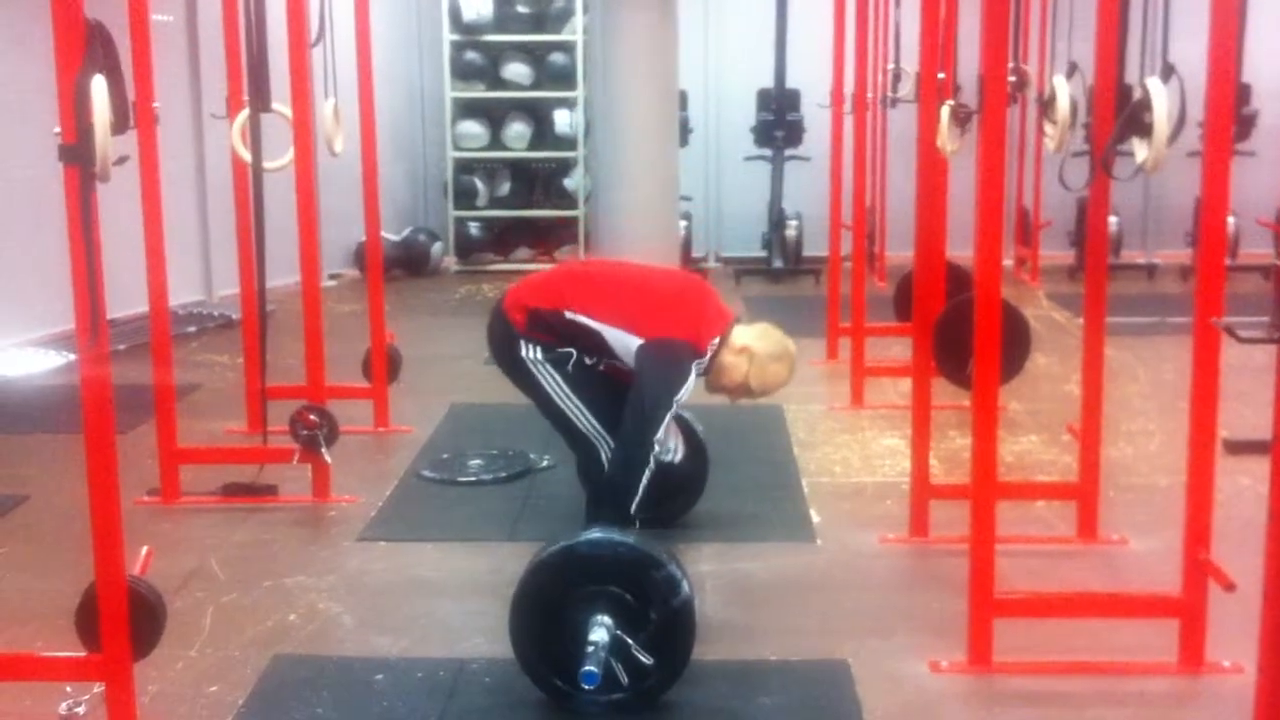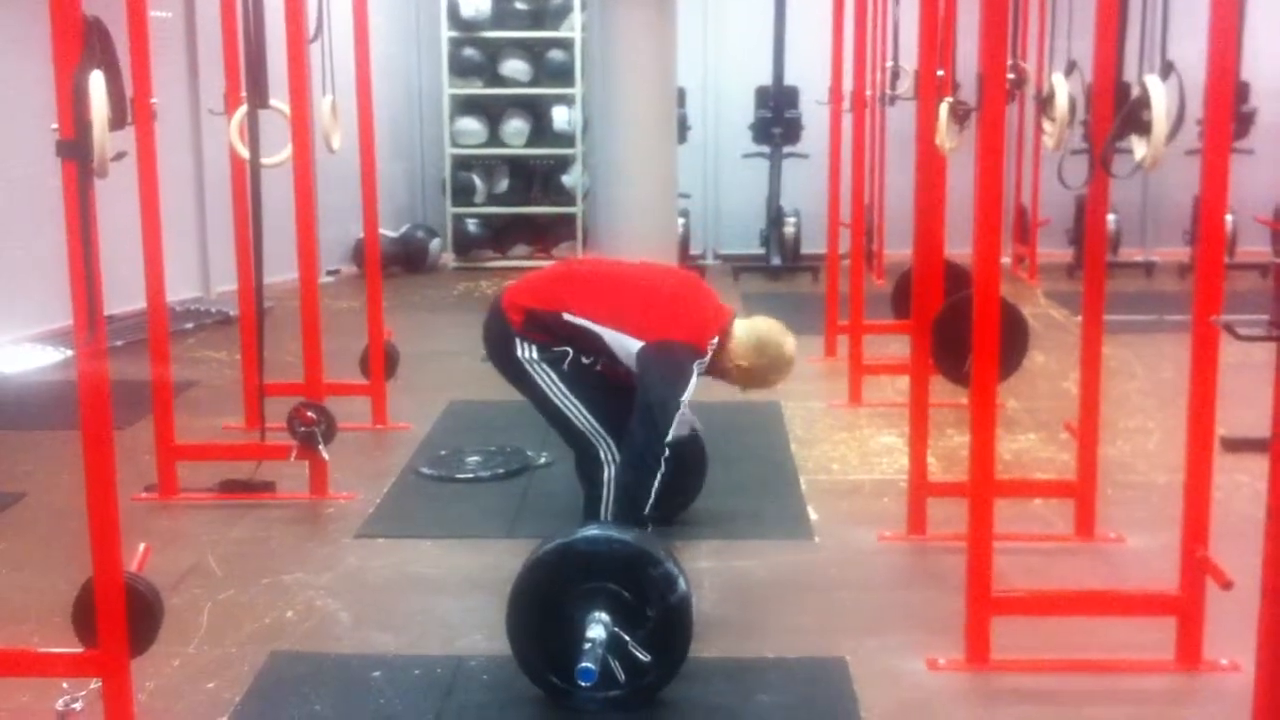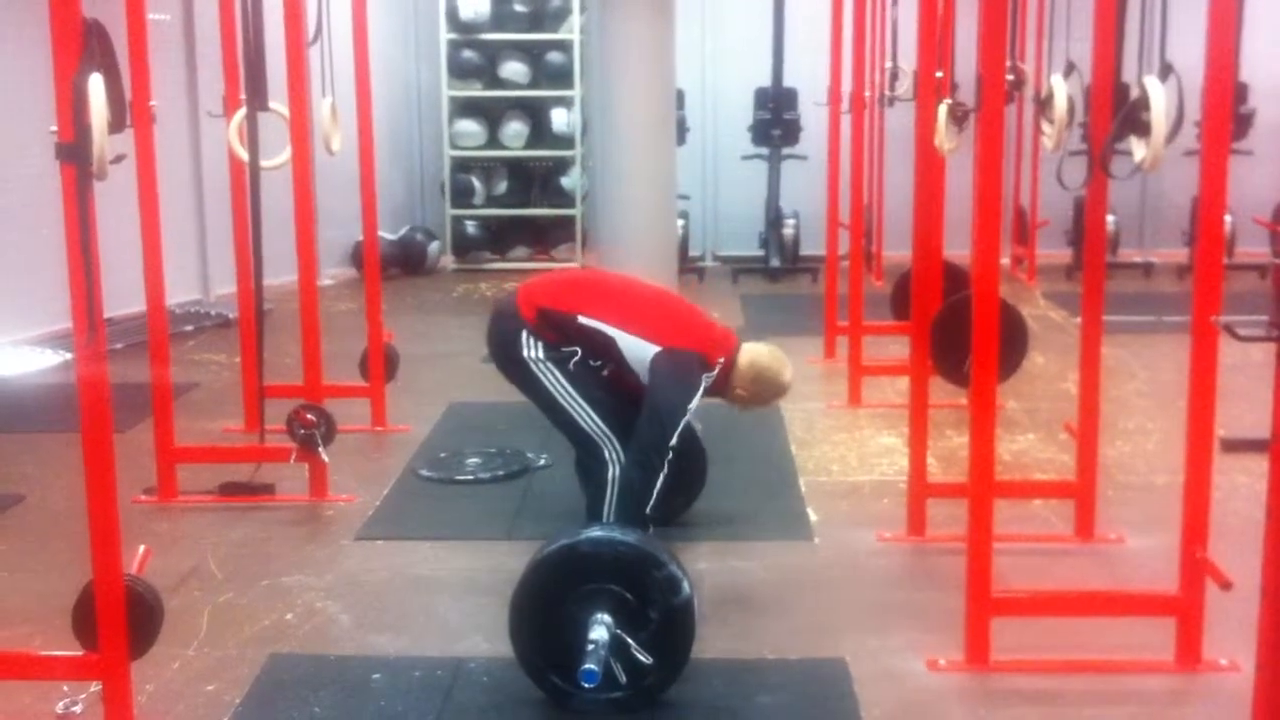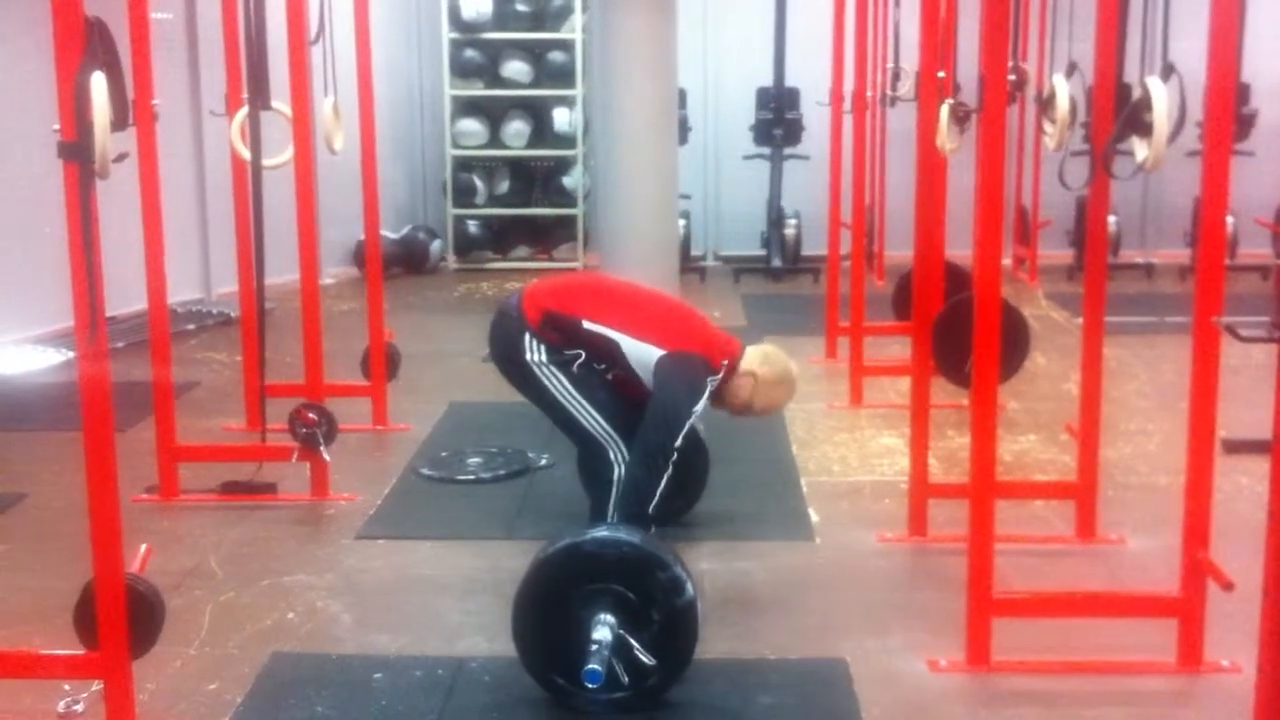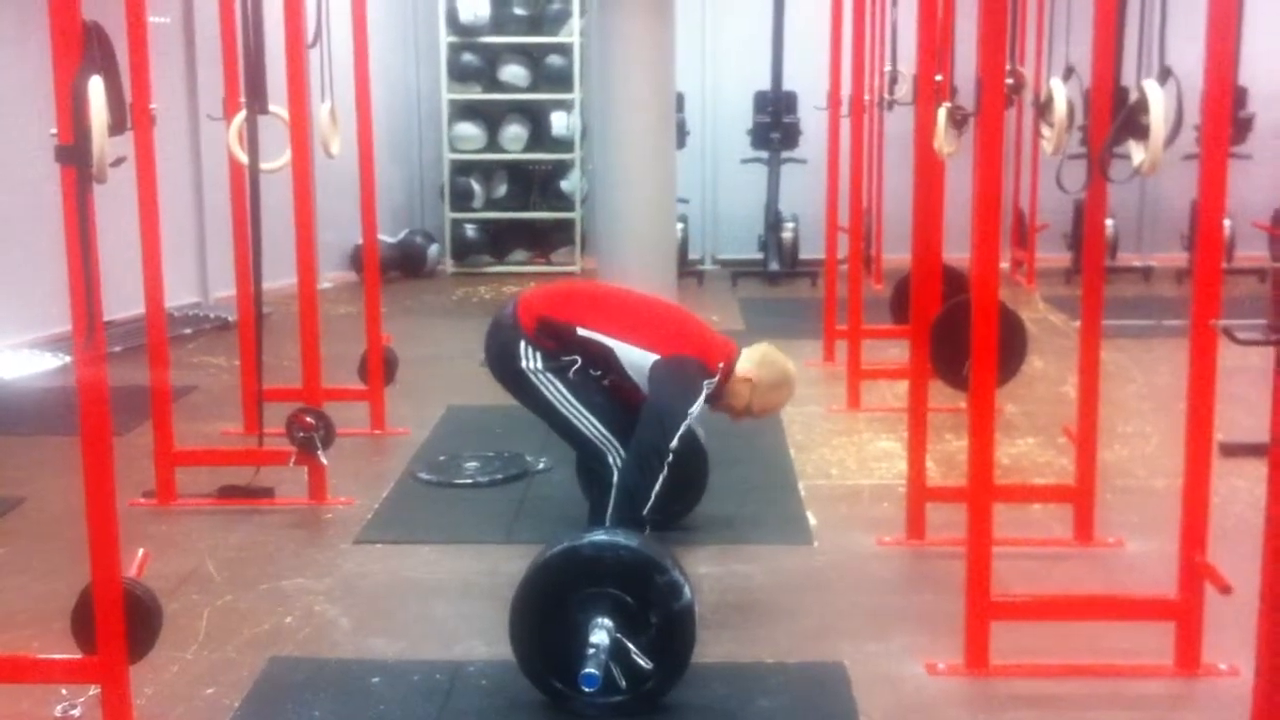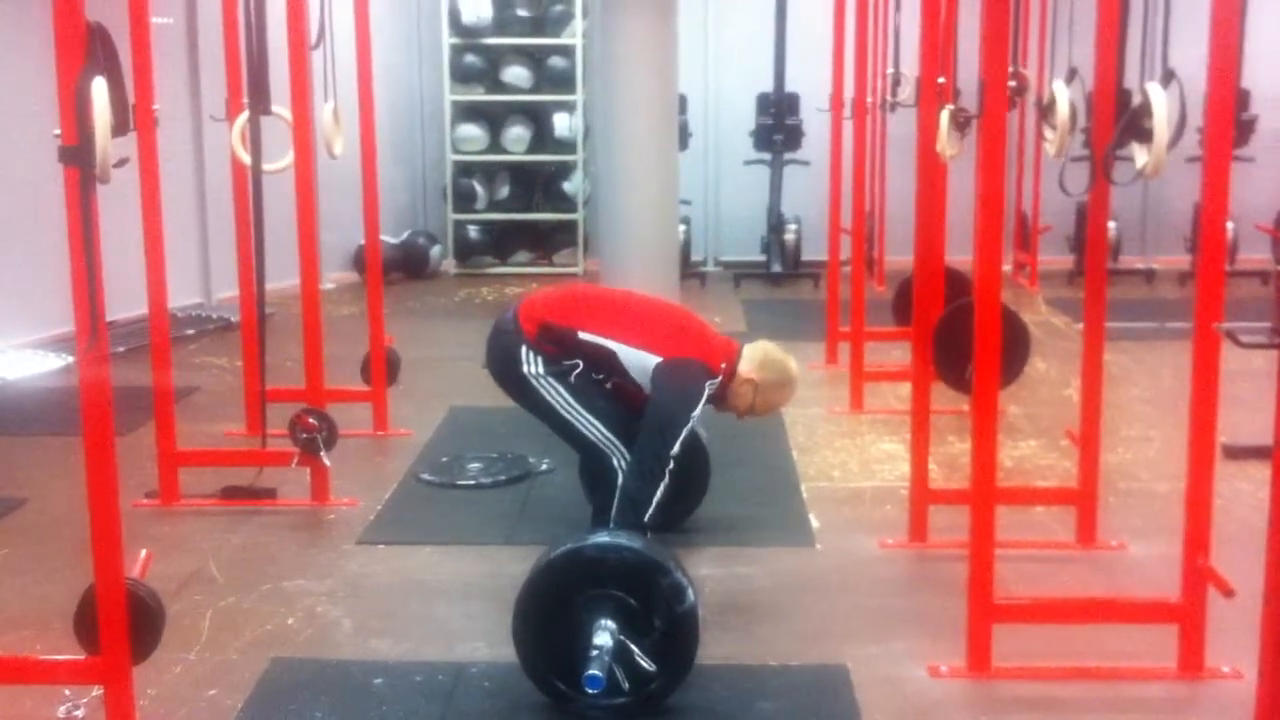
dt=0.5s
person 1, frame 1
left shoulder: (706, 313)
right shoulder: (680, 354)
right elbow: (635, 447)
left wrist: (661, 414)
left hip: (551, 313)
right hip: (525, 328)
left knee: (624, 420)
right knee: (606, 449)
person 1, frame 2
left shoulder: (708, 314)
right shoulder: (680, 356)
right elbow: (646, 449)
left hip: (544, 310)
right hip: (521, 328)
left knee: (626, 422)
right knee: (608, 450)
person 1, frame 3
left shoulder: (705, 344)
right shoulder: (688, 369)
right elbow: (649, 454)
left hip: (544, 313)
right hip: (525, 329)
left knee: (628, 428)
right knee: (612, 451)
person 1, frame 4
left shoulder: (709, 351)
right shoulder: (694, 374)
right elbow: (652, 457)
left hip: (547, 315)
right hip: (527, 333)
left knee: (630, 431)
right knee: (617, 453)
person 1, frame 5
left shoulder: (707, 354)
right shoulder: (690, 375)
right elbow: (645, 460)
left hip: (544, 324)
right hip: (523, 341)
left knee: (629, 436)
right knee: (616, 455)
person 1, frame 6
left shoulder: (707, 354)
right shoulder: (693, 376)
left elbow: (654, 435)
right elbow: (650, 462)
left hip: (545, 327)
right hip: (524, 347)
left knee: (631, 434)
right knee: (620, 457)
